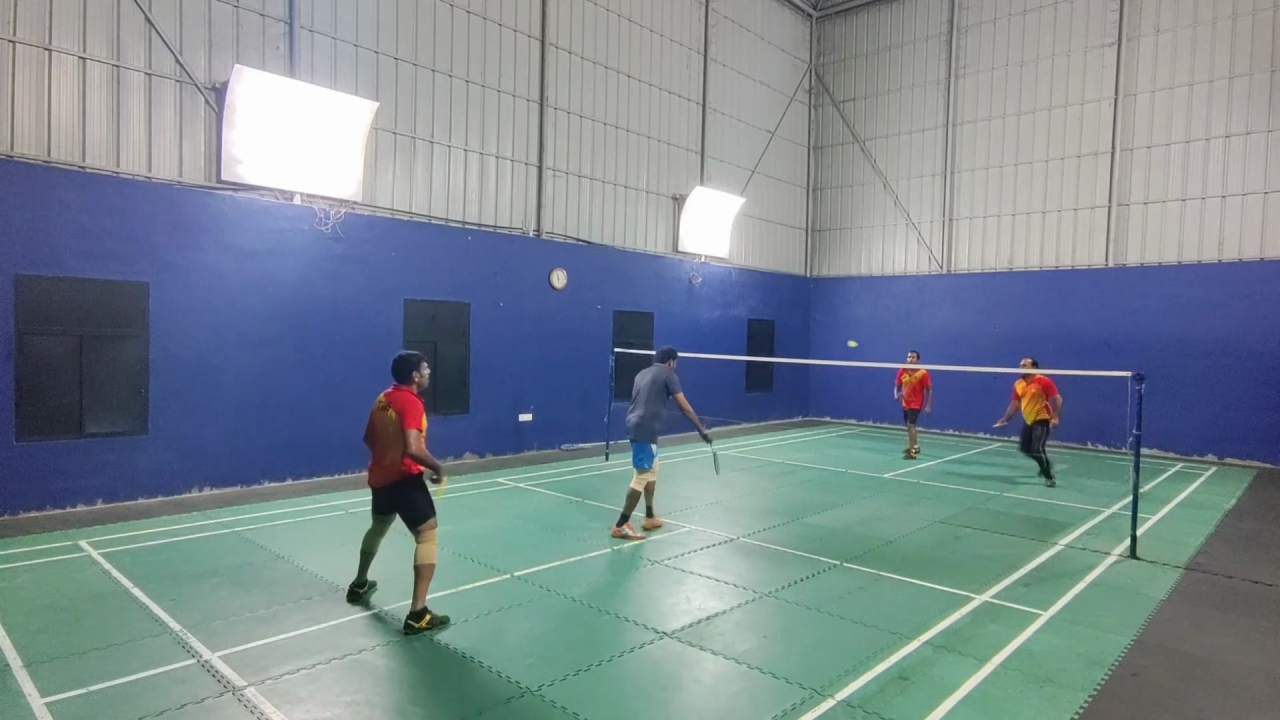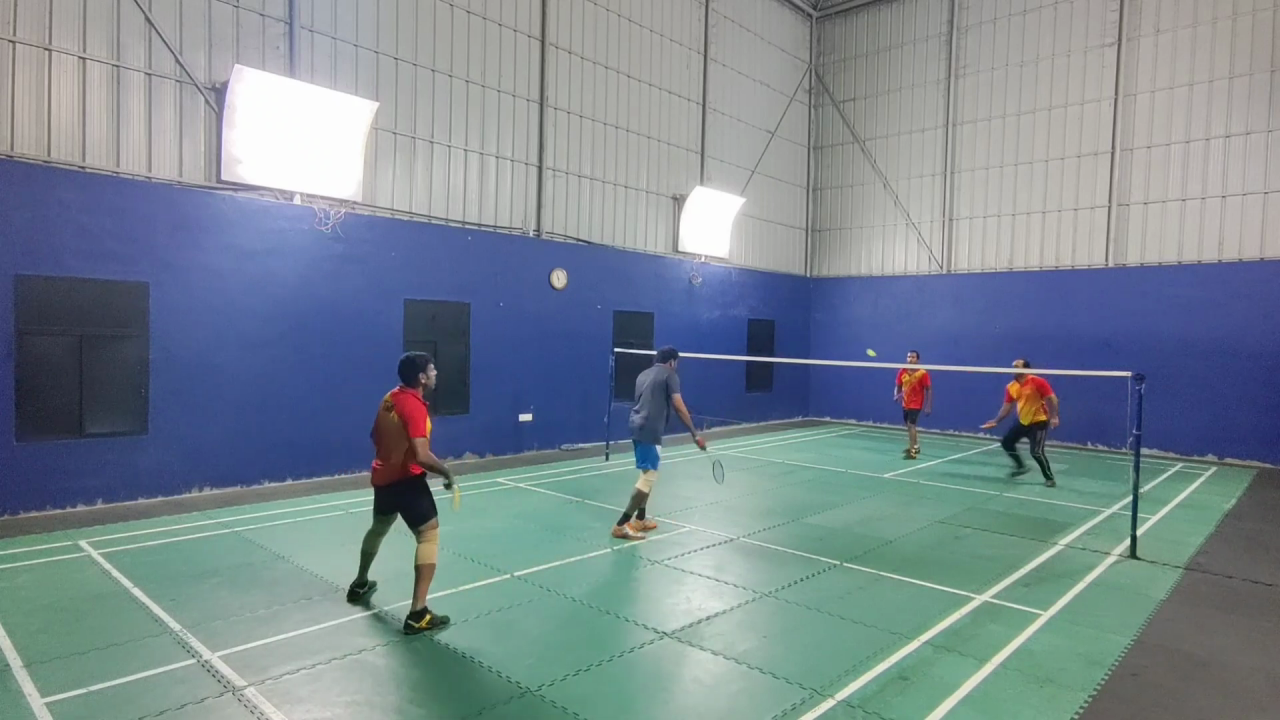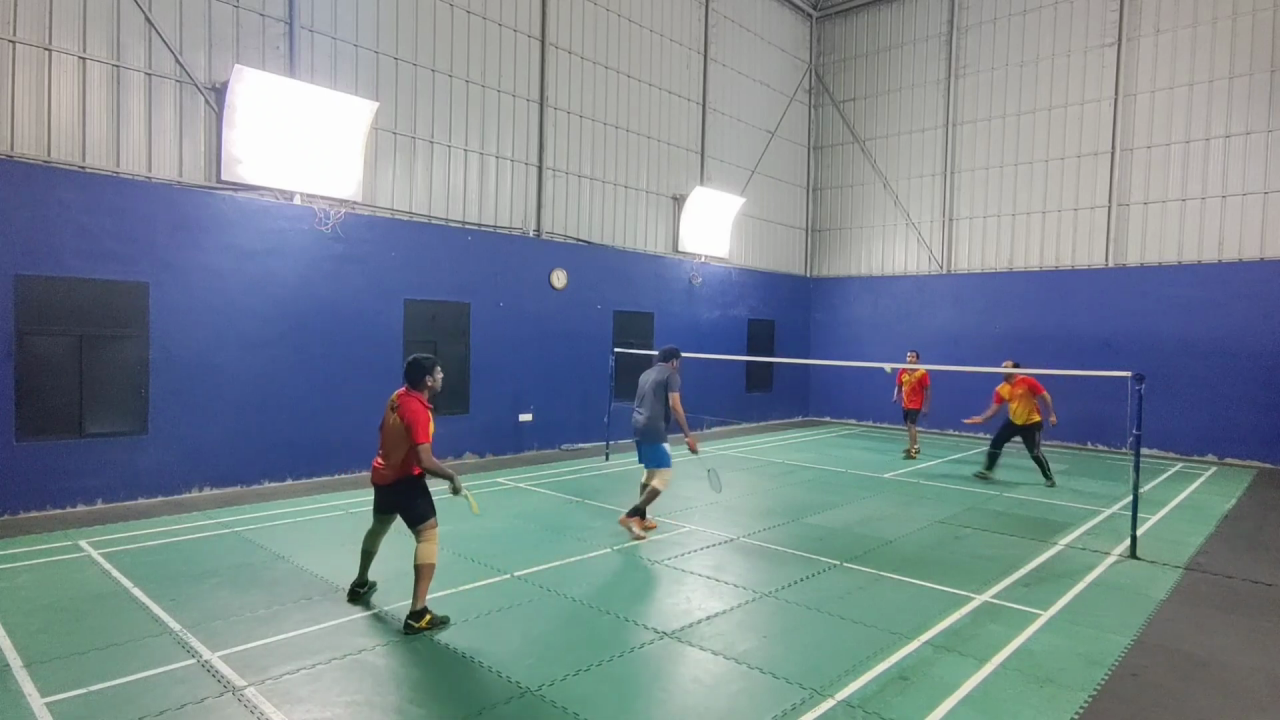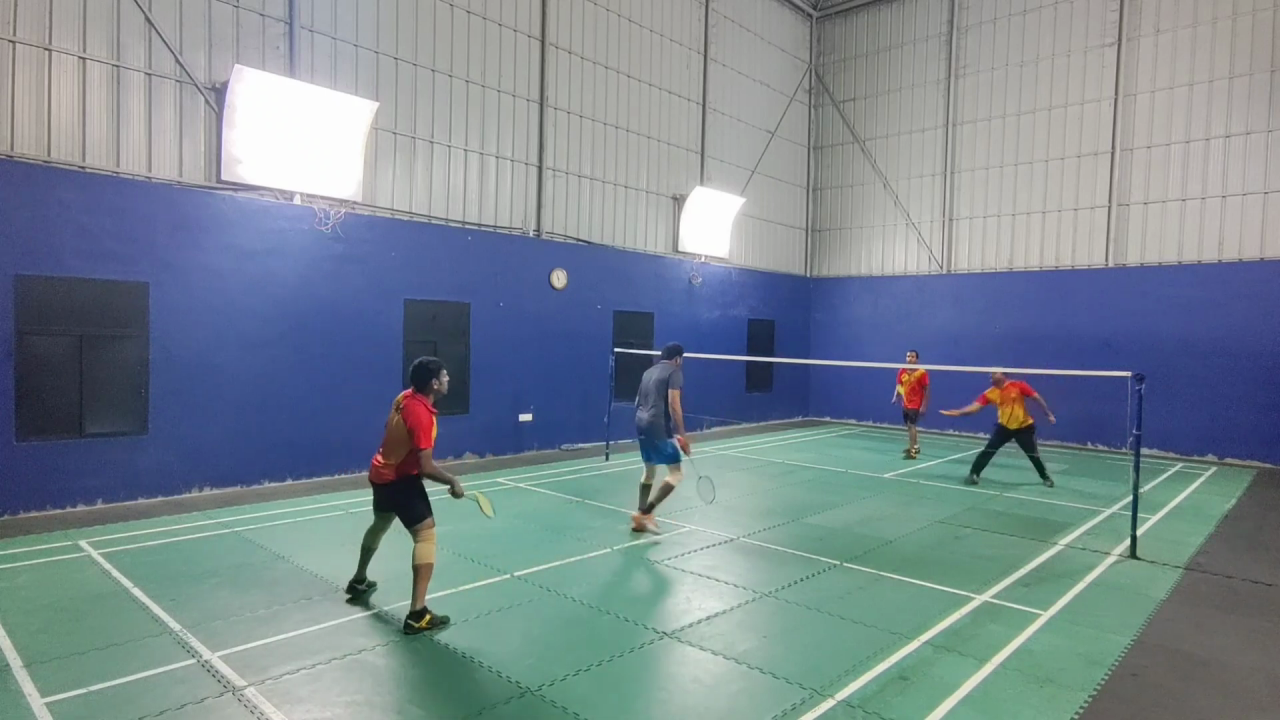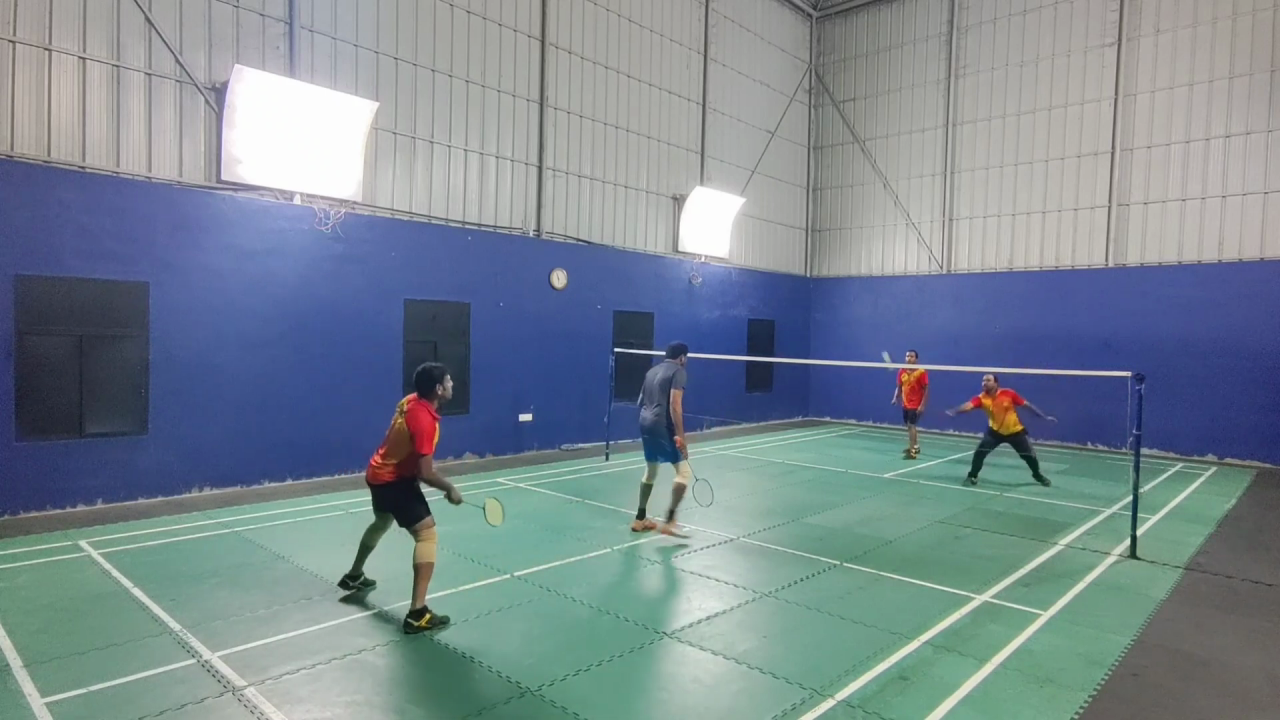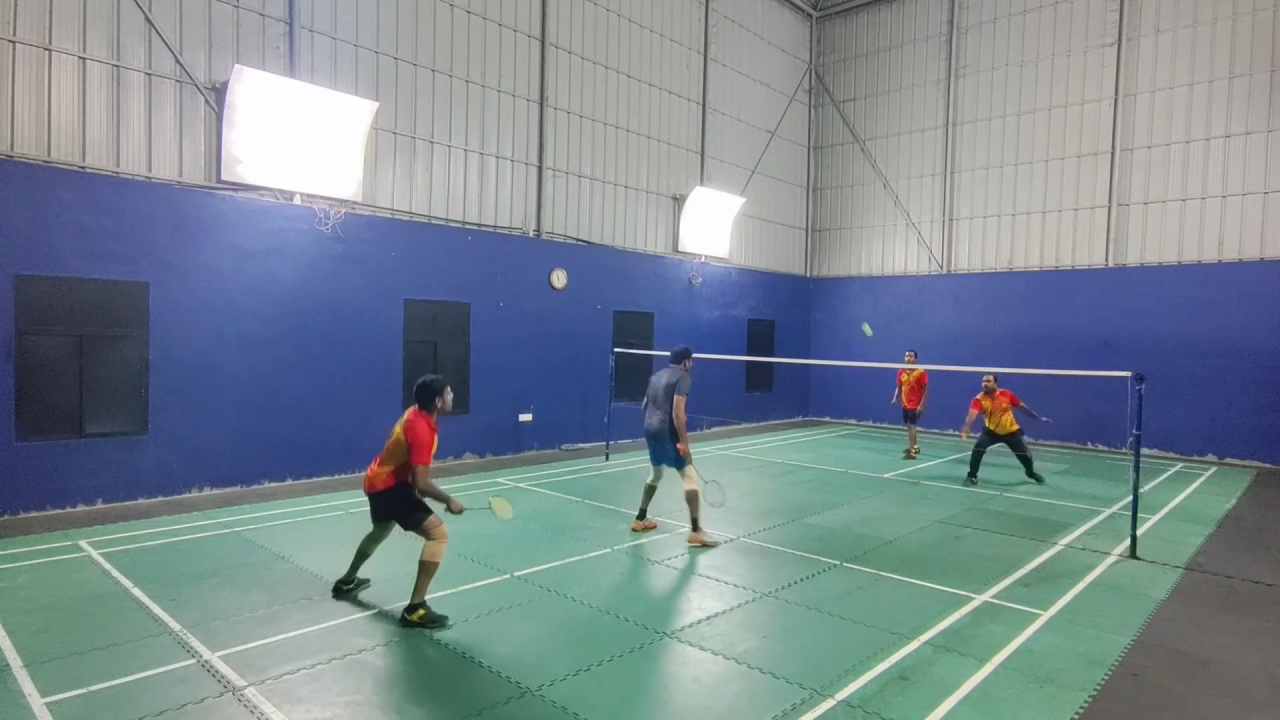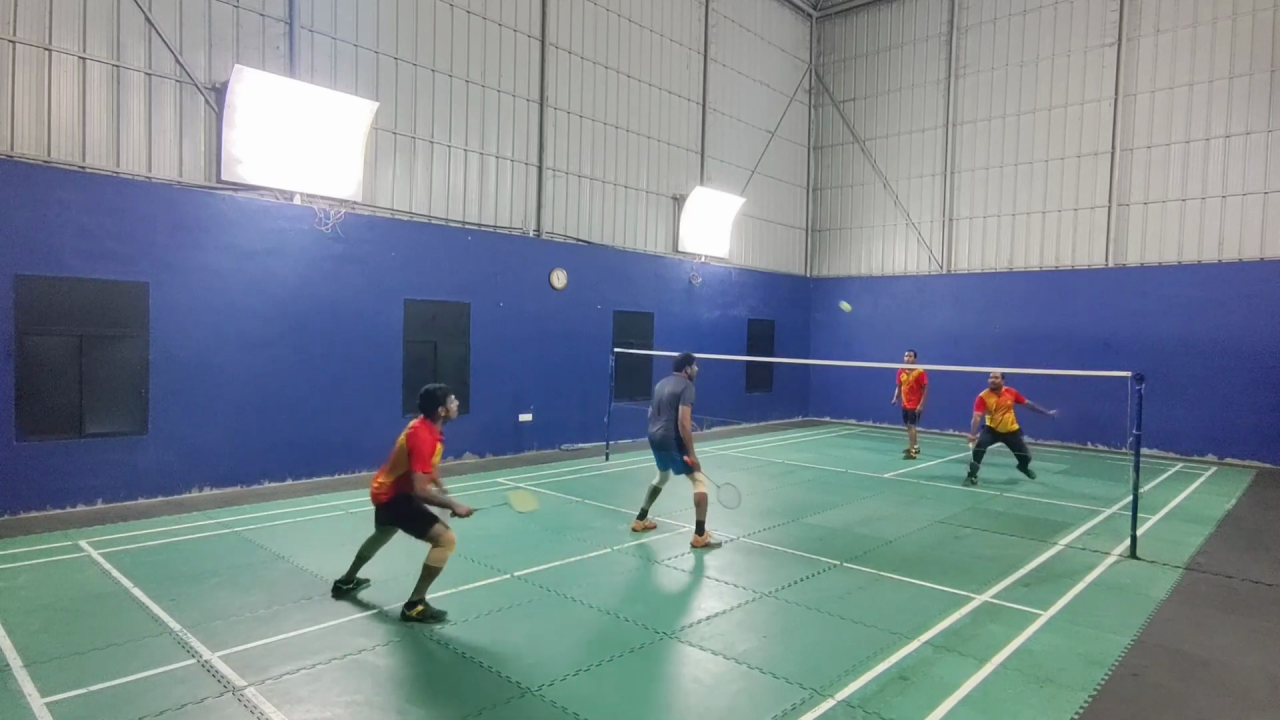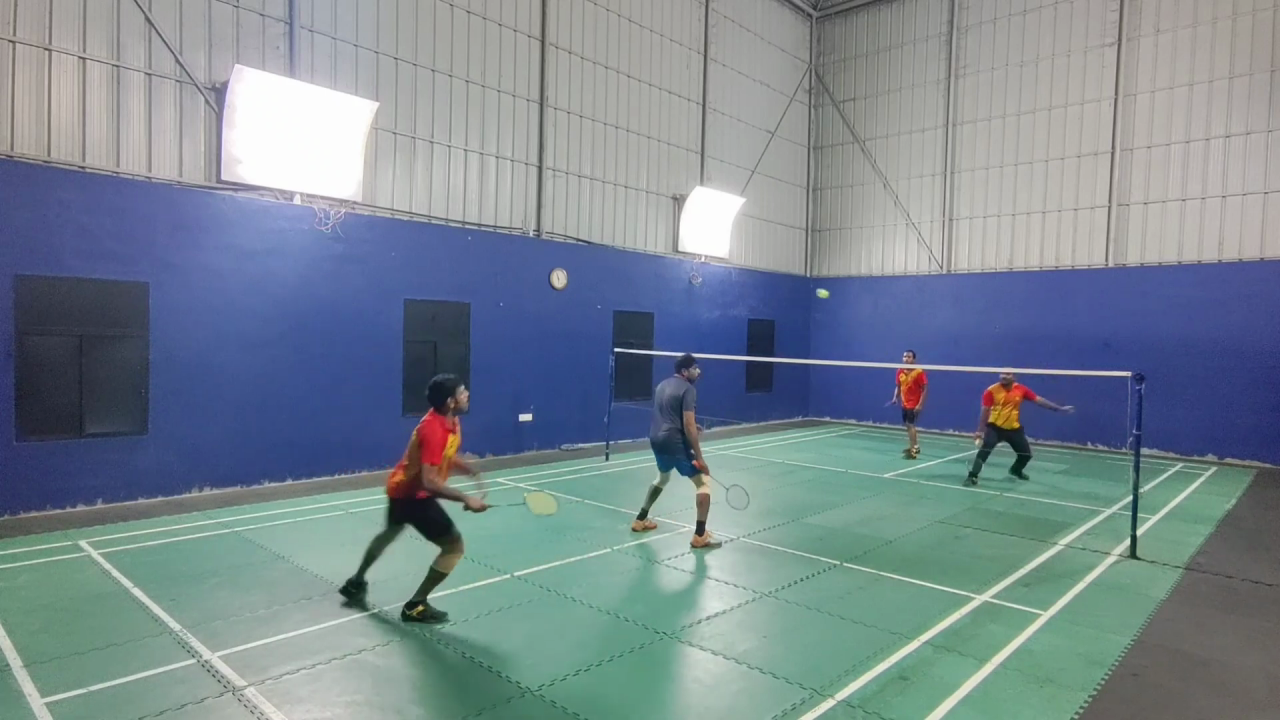
dt=0.1s
person 1, frame 1
left shoulder: (383, 400)
right shoulder: (411, 402)
left elbow: (369, 439)
right elbow: (413, 449)
right wrist: (437, 467)
left hip: (379, 477)
right hip: (405, 479)
left knee: (378, 528)
right knee: (428, 536)
left ankle: (359, 584)
right ankle: (417, 613)
person 1, frame 2
left shoulder: (391, 398)
right shoulder: (414, 406)
left elbow: (375, 435)
right elbow: (422, 456)
right wrist: (446, 472)
left hip: (382, 476)
right hip: (406, 479)
left knee: (379, 528)
right knee: (429, 536)
left ankle: (360, 584)
right ankle: (418, 614)
person 1, frame 3
left shoulder: (398, 397)
right shoulder: (417, 410)
right elbow: (426, 462)
right wrist: (452, 477)
left hip: (382, 475)
right hip: (405, 479)
left knee: (379, 527)
right knee: (428, 536)
left ankle: (360, 584)
right ankle: (418, 614)
person 1, frame 4
left shoulder: (406, 397)
right shoulder: (422, 415)
right elbow: (426, 467)
right wrist: (453, 482)
left hip: (381, 473)
right hip: (400, 479)
left knee: (380, 525)
right knee: (426, 536)
left ankle: (359, 581)
right ankle: (417, 613)
person 1, frame 5
left shoulder: (412, 401)
right shoulder: (424, 420)
right elbow: (425, 473)
right wrist: (450, 488)
left hip: (378, 473)
right hip: (395, 480)
left knee: (381, 524)
right knee: (426, 535)
left ankle: (354, 576)
right ankle: (417, 613)
person 1, frame 6
left shoulder: (416, 414)
right shoulder: (422, 431)
right elbow: (421, 485)
left wrist: (434, 486)
right wrist: (448, 500)
left hip: (378, 482)
right hip: (389, 488)
left knee: (380, 531)
right knee: (438, 533)
left ankle: (347, 581)
right ankle: (416, 608)
person 1, frame 7
left shoulder: (426, 427)
right shoulder: (424, 438)
right elbow: (419, 491)
left wrist: (440, 486)
right wrist: (453, 505)
left hip: (385, 491)
right hip: (394, 496)
left knee: (383, 535)
right knee: (445, 540)
left ankle: (347, 581)
right ankle: (415, 604)
person 1, frame 8
left shoulder: (449, 420)
right shoulder: (435, 429)
left elbow: (450, 457)
right elbow: (427, 481)
left wrist: (472, 472)
right wrist: (465, 499)
left hip: (401, 489)
right hip: (413, 495)
left knee: (390, 533)
right knee: (455, 547)
left ankle: (356, 582)
right ankle: (416, 605)
person 2, frame 1
left shoulder: (642, 374)
right shoulder: (667, 374)
right elbow: (684, 406)
right wrist: (702, 430)
left hip: (636, 425)
right hip: (645, 429)
left knee: (652, 469)
right knee: (641, 476)
left ankle: (649, 517)
right ankle: (621, 526)
person 2, frame 2
left shoulder: (643, 375)
right shoulder: (670, 375)
right elbow: (680, 408)
right wrist: (695, 435)
left hip: (637, 426)
right hip: (650, 430)
left knee: (649, 472)
right knee: (648, 478)
left ankle: (640, 519)
right ankle: (622, 525)
person 2, frame 3
left shoulder: (646, 374)
right shoulder: (671, 374)
right elbow: (675, 407)
right wrist: (688, 435)
left hip: (639, 426)
right hip: (654, 430)
left knee: (651, 472)
right knee: (663, 476)
left ankle: (640, 518)
right ankle: (630, 516)
person 2, frame 4
left shoulder: (648, 372)
right shoulder: (674, 372)
left elbow: (638, 402)
right elbow: (674, 404)
right wrist: (682, 434)
left hip: (642, 425)
right hip: (659, 428)
left knee: (649, 471)
right knee: (677, 472)
left ankle: (640, 517)
right ankle: (646, 512)
person 2, frame 5
left shoulder: (652, 371)
right shoulder: (678, 371)
left elbow: (640, 401)
right elbow: (675, 405)
right wrist: (680, 435)
left hip: (645, 424)
right hip: (662, 427)
left knee: (651, 470)
right knee: (684, 471)
left ankle: (640, 519)
right ankle: (669, 521)
person 2, frame 6
left shoulder: (656, 376)
right shoulder: (682, 377)
left elbow: (645, 406)
right elbow: (678, 411)
right wrist: (683, 442)
left hip: (650, 429)
right hip: (666, 432)
left knee: (655, 474)
right knee: (690, 477)
left ankle: (640, 519)
right ankle: (696, 532)
person 2, frame 7
left shoulder: (661, 384)
right shoulder: (686, 386)
right elbow: (683, 422)
right wrist: (691, 453)
left hip: (655, 437)
right hip: (671, 441)
left knee: (662, 478)
right knee: (700, 481)
left ankle: (640, 520)
right ankle: (700, 535)
person 2, frame 8
left shoulder: (662, 386)
right shoulder: (688, 390)
right elbow: (688, 426)
right wrist: (699, 457)
left hip: (656, 439)
right hip: (675, 443)
left knee: (662, 478)
right knee: (703, 481)
left ankle: (640, 519)
right ankle: (700, 535)
